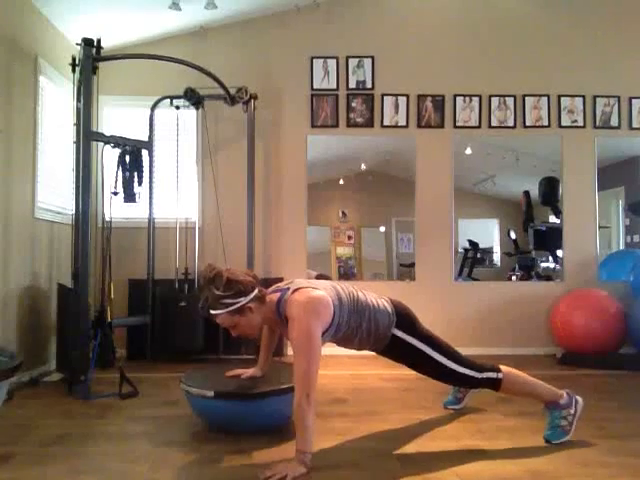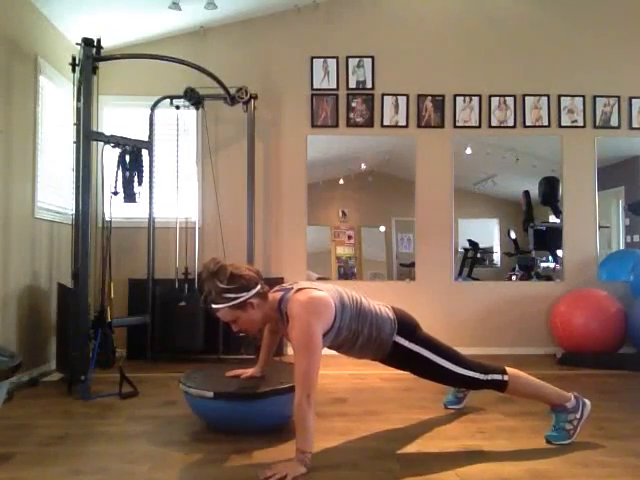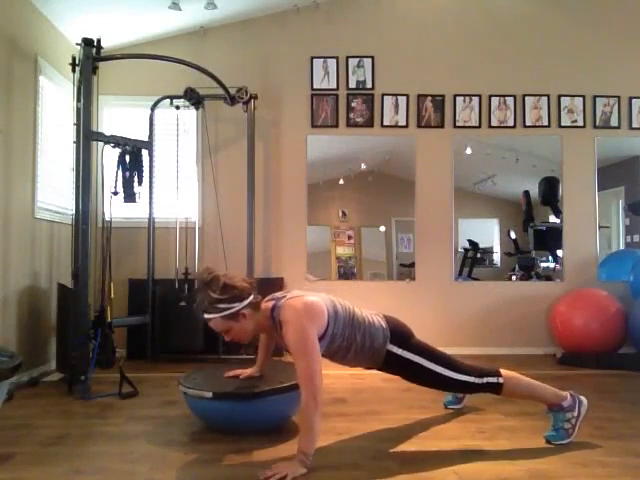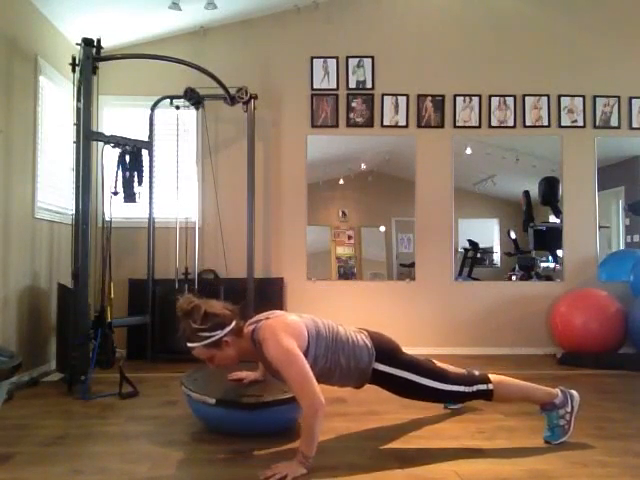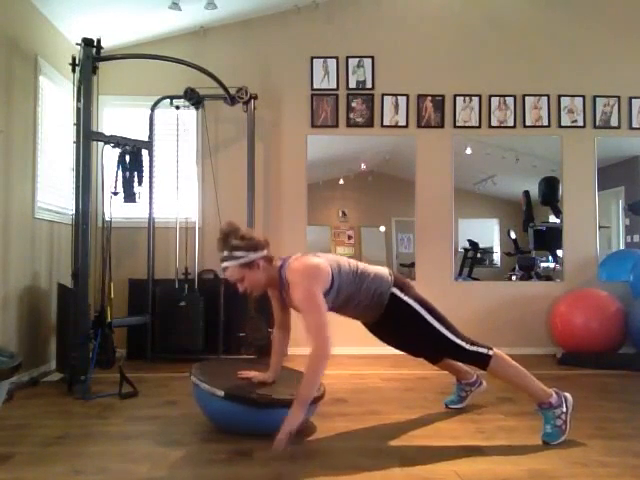
dt=0.5s
person 1, frame 1
left shoulder: (302, 311)
right shoulder: (269, 297)
left elbow: (305, 395)
right elbow: (271, 326)
right wrist: (259, 368)
left hip: (392, 325)
right hip: (377, 321)
left knee: (471, 370)
left ankle: (561, 400)
right ankle: (462, 389)
person 1, frame 2
left shoulder: (303, 312)
right shoulder: (274, 298)
left elbow: (305, 396)
right elbow: (273, 327)
right wrist: (259, 367)
left hip: (395, 335)
right hip: (381, 331)
left knee: (480, 374)
left ankle: (569, 404)
right ankle: (461, 390)
person 1, frame 3
left shoulder: (295, 319)
right shoulder: (266, 308)
left elbow: (311, 398)
right wrist: (257, 368)
left hip: (389, 344)
right hip: (374, 338)
left knee: (474, 378)
left ankle: (565, 402)
right ankle: (459, 391)
person 1, frame 4
left shoulder: (273, 340)
right shoulder: (252, 328)
left elbow: (315, 404)
right wrist: (259, 373)
left hip: (375, 361)
right hip: (361, 350)
left knee: (468, 389)
right knee: (434, 376)
left ankle: (557, 399)
right ankle: (461, 374)
person 1, frame 5
left shoulder: (300, 276)
right shoulder: (275, 280)
left elbow: (321, 348)
right elbow: (282, 328)
left wrist: (299, 409)
right wrist: (271, 373)
left hip: (392, 298)
right hip: (374, 312)
left knee: (467, 349)
right knee: (427, 351)
left ankle: (553, 402)
right ankle: (468, 382)
